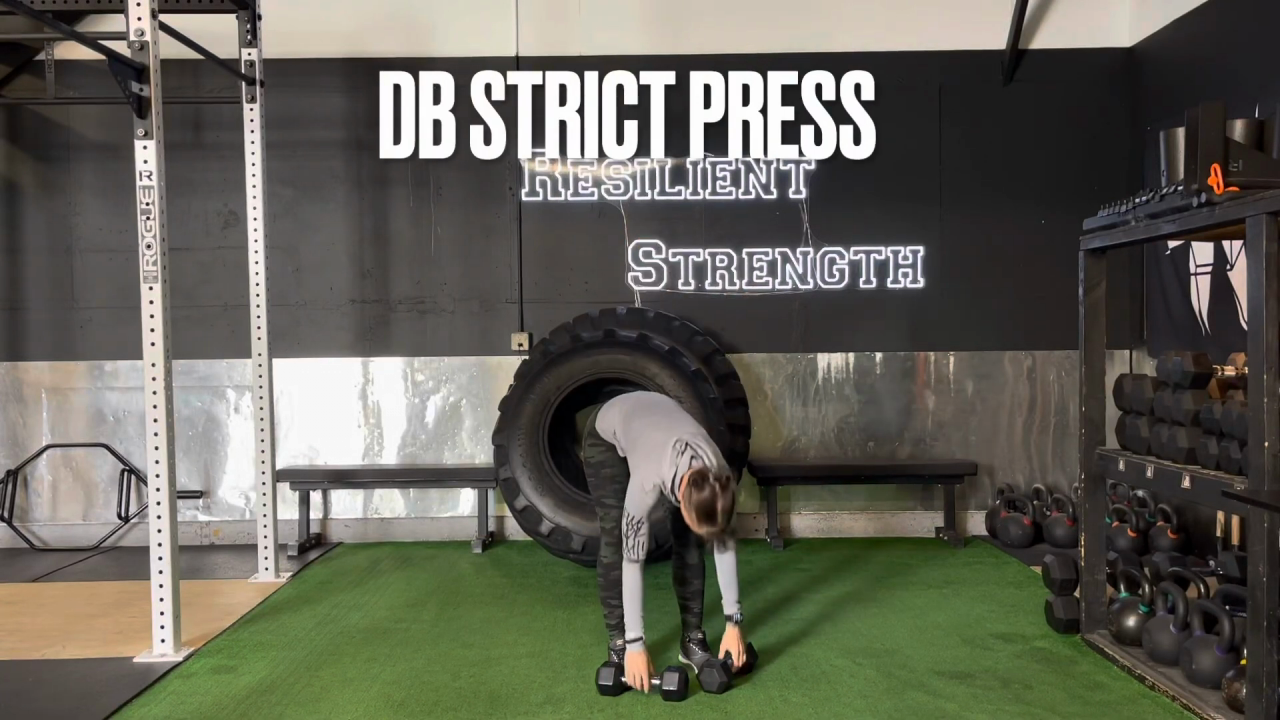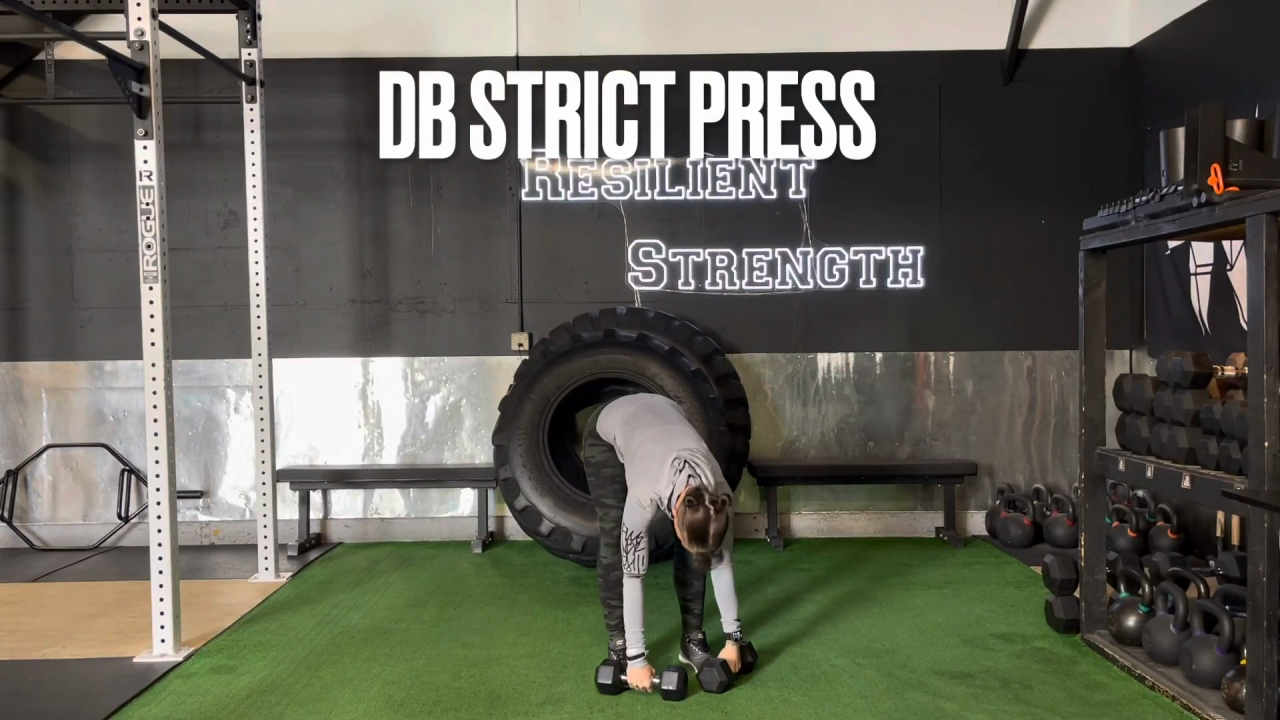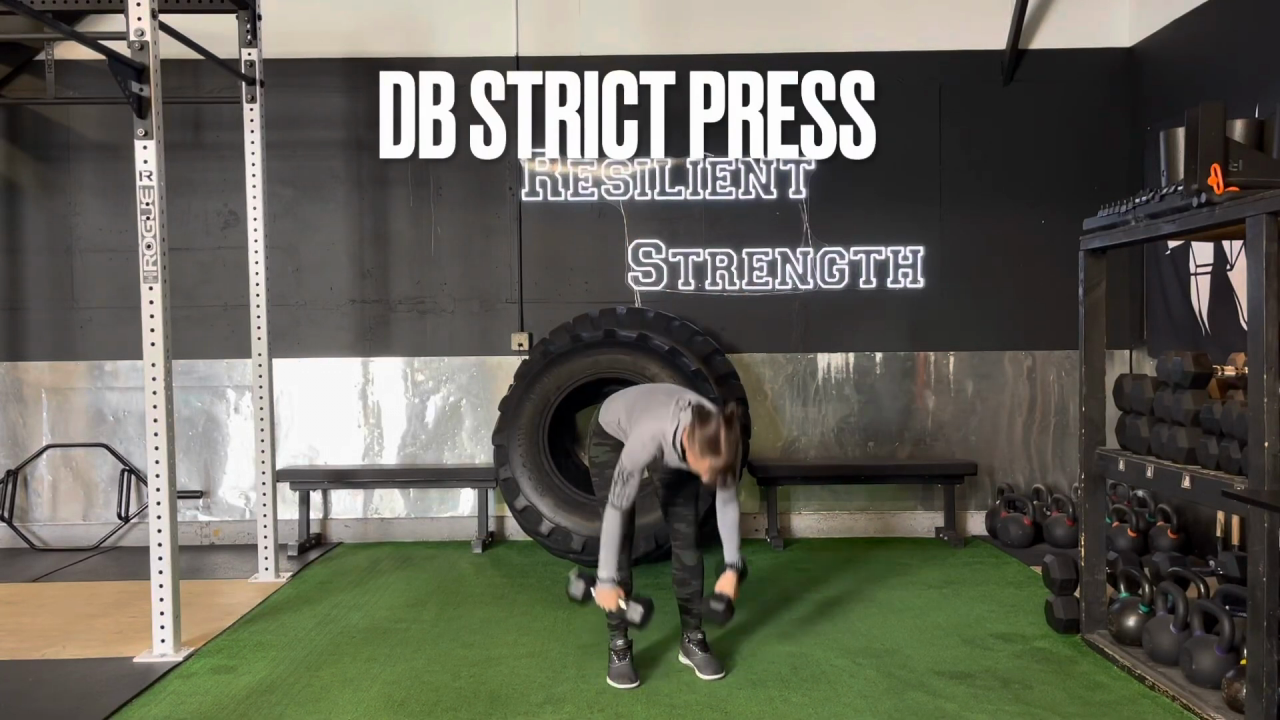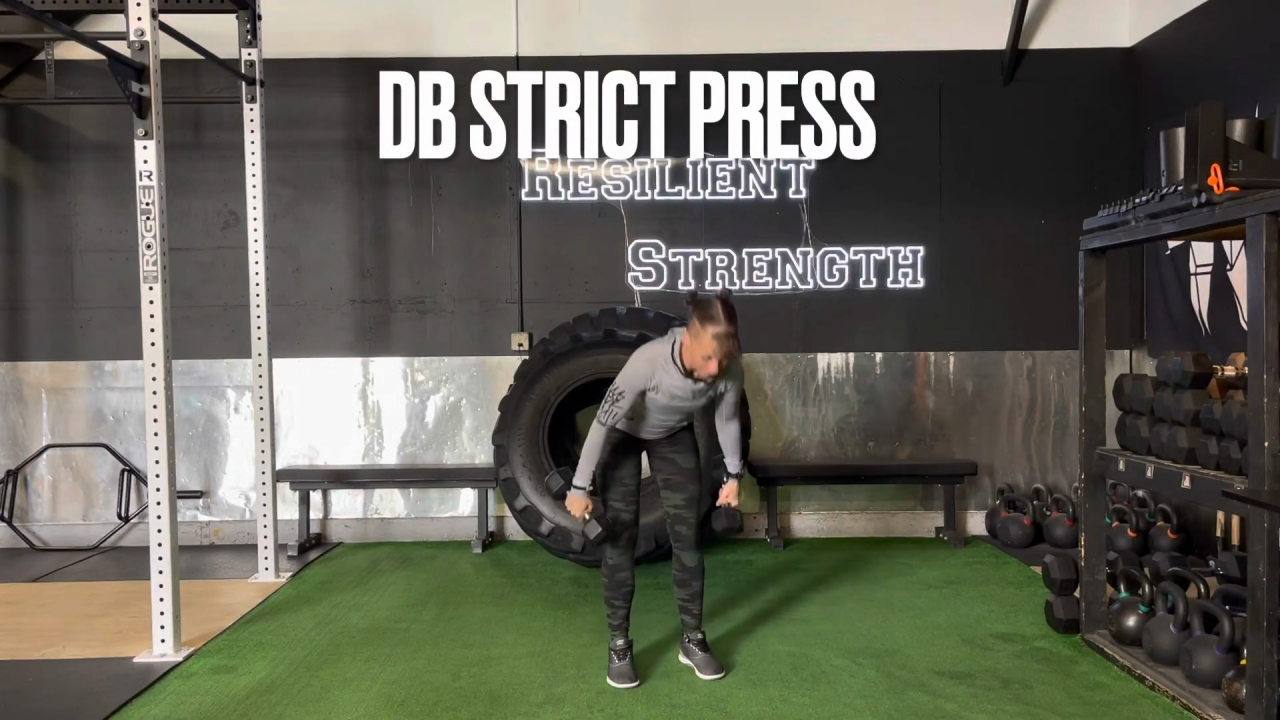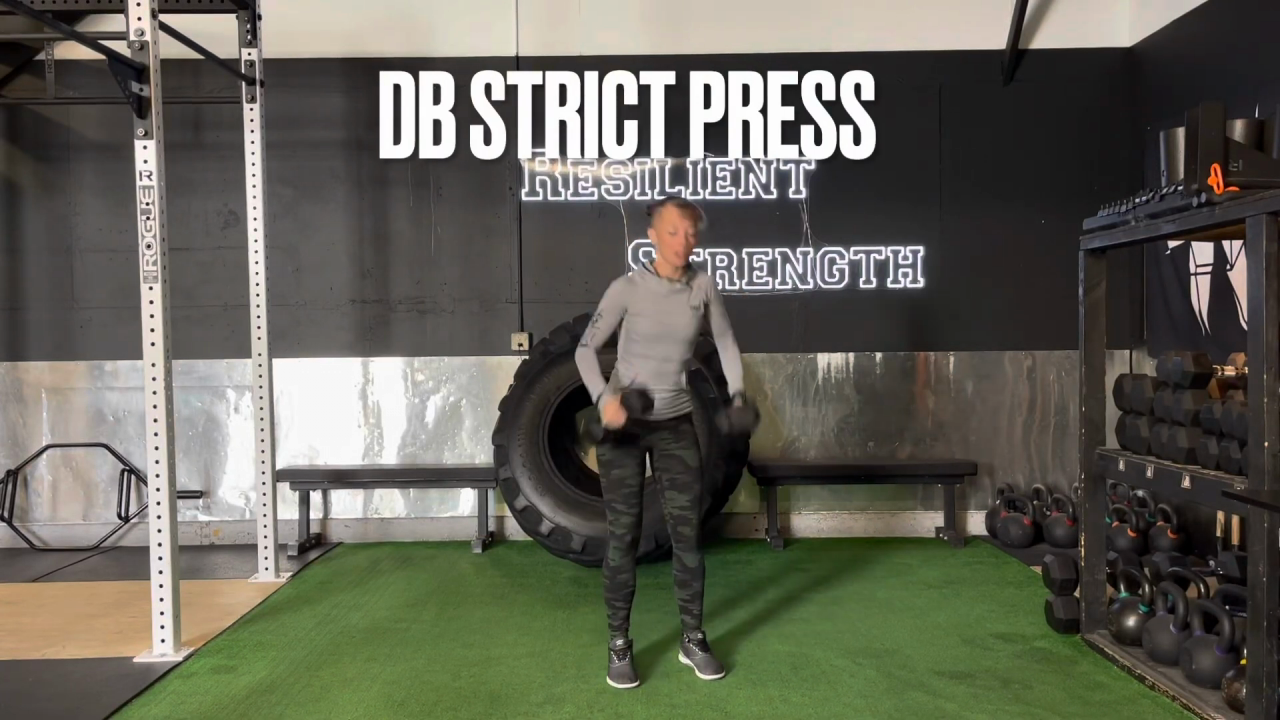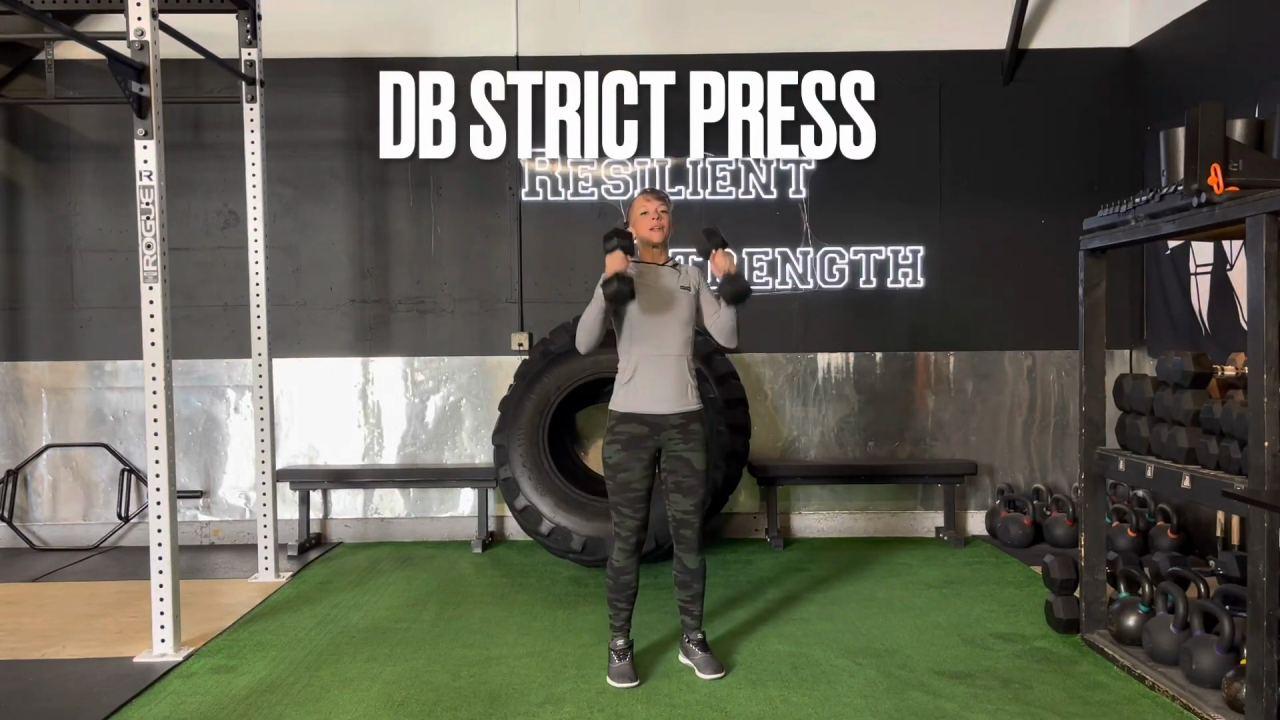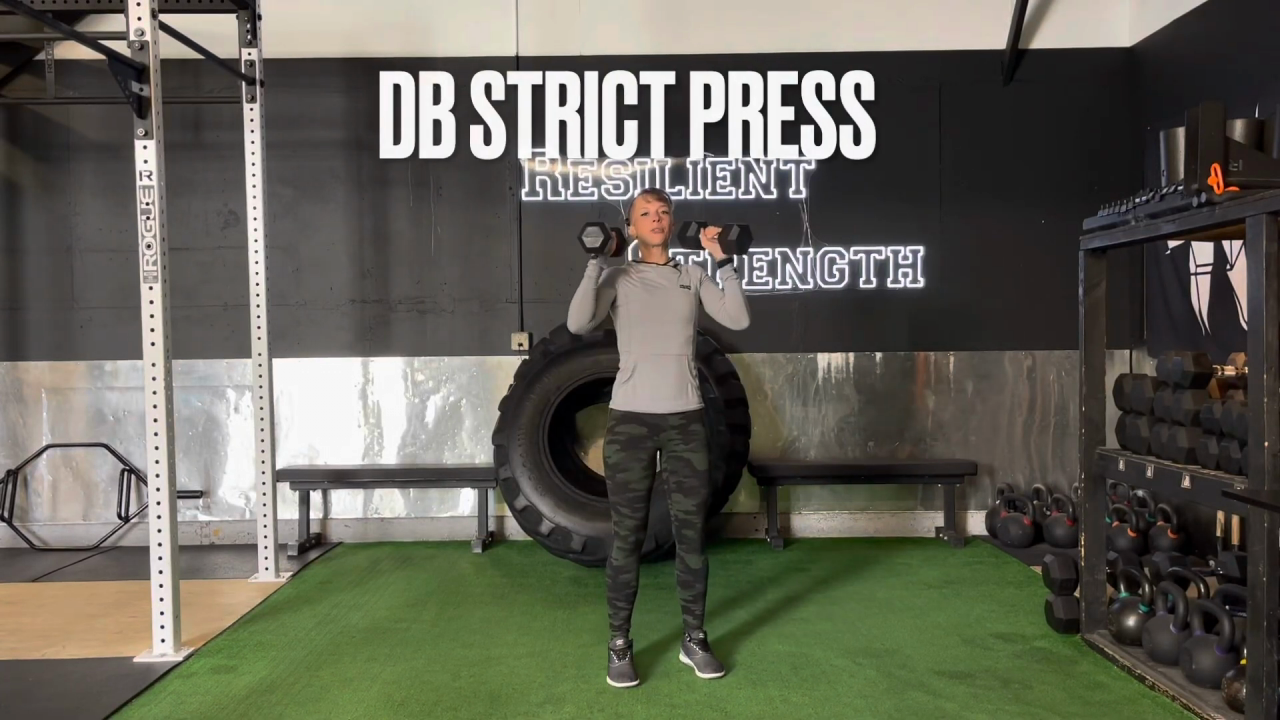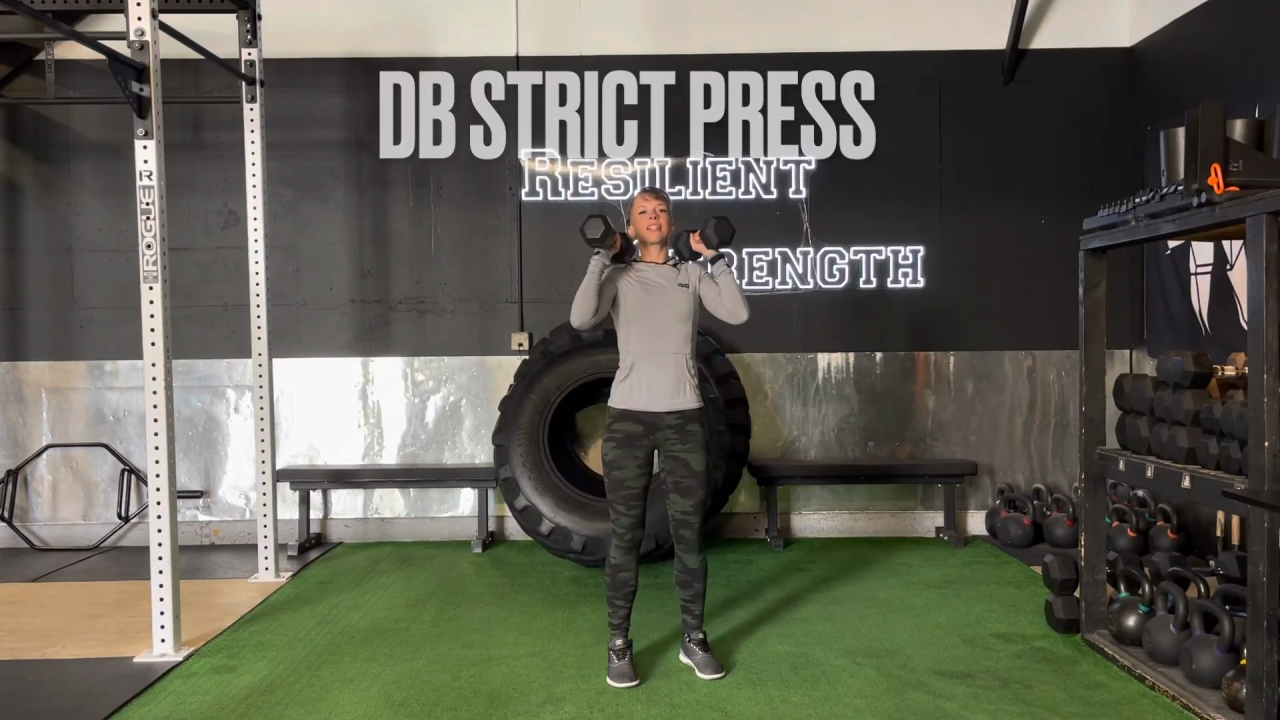
dt=0.3s
person 1, frame 1
left shoulder: (718, 480)
right shoulder: (649, 480)
left elbow: (726, 548)
right elbow: (632, 560)
left wrist: (733, 621)
right wrist: (634, 643)
left hip: (659, 416)
right hip: (608, 435)
left knee: (687, 540)
right knee: (614, 536)
left ankle: (693, 637)
right ankle: (618, 645)
person 1, frame 2
left shoulder: (716, 500)
right shoulder: (646, 495)
left elbow: (721, 565)
right elbow: (633, 575)
left wrist: (733, 638)
right wrist: (636, 659)
right hip: (608, 432)
left knee: (696, 550)
right knee: (615, 538)
left ankle: (693, 638)
right ankle: (618, 647)
person 1, frame 3
left shoulder: (719, 444)
right shoulder: (650, 435)
left elbow: (728, 500)
right elbow: (616, 507)
left wrist: (732, 566)
right wrist: (605, 579)
left hip: (670, 424)
right hip: (614, 433)
left knee: (686, 538)
right knee: (620, 538)
left ankle: (692, 639)
right ankle: (618, 646)
person 1, frame 4
left shoulder: (727, 369)
right shoulder: (650, 360)
left elbow: (728, 420)
right elbow: (603, 422)
left wrist: (733, 475)
right wrist: (580, 486)
left hip: (675, 437)
right hip: (625, 434)
left knee: (687, 533)
right knee: (620, 534)
left ankle: (693, 639)
right ankle: (619, 646)
person 1, frame 5
left shoulder: (704, 286)
right shoulder: (627, 288)
left elbow: (726, 344)
right elbow: (586, 350)
left wrist: (738, 395)
right wrist: (602, 397)
left hip: (676, 425)
right hip: (624, 424)
left knee: (687, 532)
right knee: (623, 535)
left ankle: (693, 639)
right ankle: (618, 645)
person 1, frame 6
left shoulder: (692, 277)
right shoulder: (618, 276)
left elbow: (727, 339)
right elbow: (584, 344)
left wrist: (726, 284)
right wrist: (606, 284)
left hip: (685, 421)
right hip: (630, 421)
left knee: (689, 533)
right knee: (628, 536)
left ankle: (694, 640)
right ankle: (620, 645)
person 1, frame 7
left shoulder: (693, 277)
right shoulder: (619, 278)
left elbow: (738, 319)
right elbow: (577, 323)
left wrist: (722, 258)
right wrist: (596, 261)
left hip: (686, 420)
right hip: (631, 419)
left knee: (691, 532)
right knee: (628, 535)
left ankle: (694, 639)
right ankle: (619, 645)
person 1, frame 8
left shoulder: (693, 275)
right shoulder: (618, 277)
left elbow: (738, 313)
right elbow: (581, 318)
left wrist: (713, 257)
right wrist: (601, 258)
left hip: (684, 419)
right hip: (628, 418)
left knee: (689, 531)
right knee: (625, 533)
left ankle: (694, 639)
right ankle: (619, 645)
